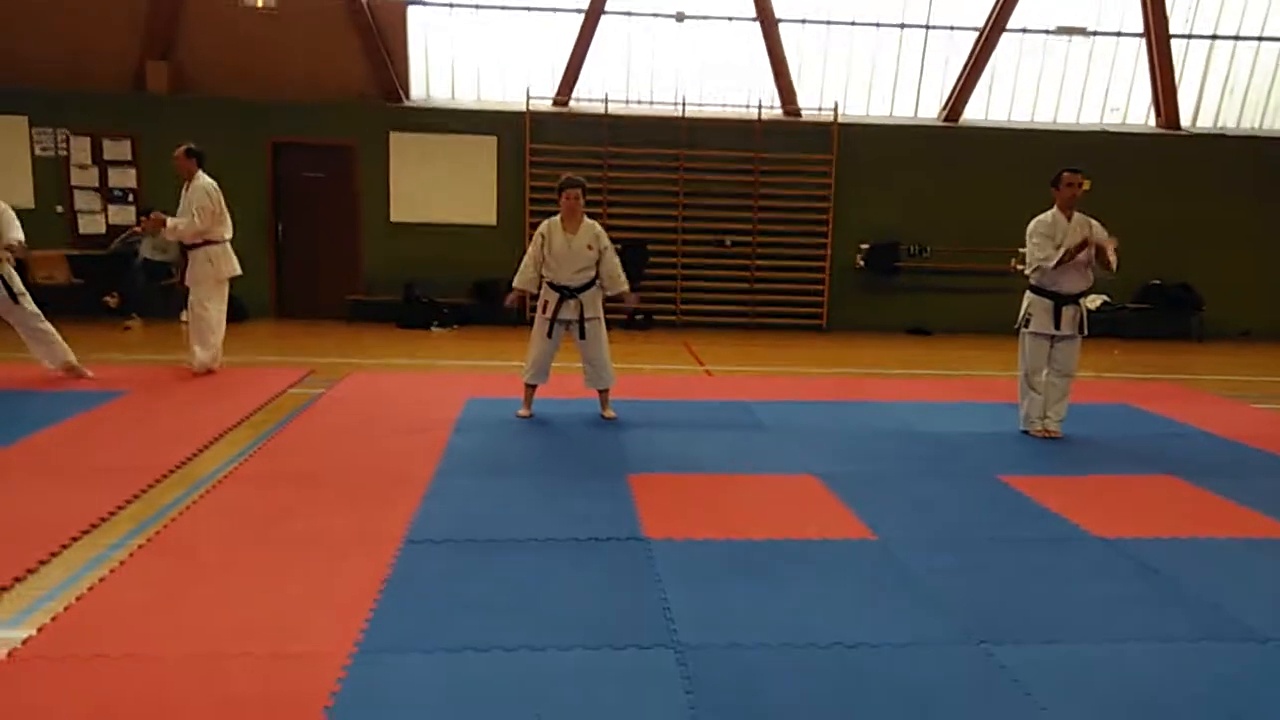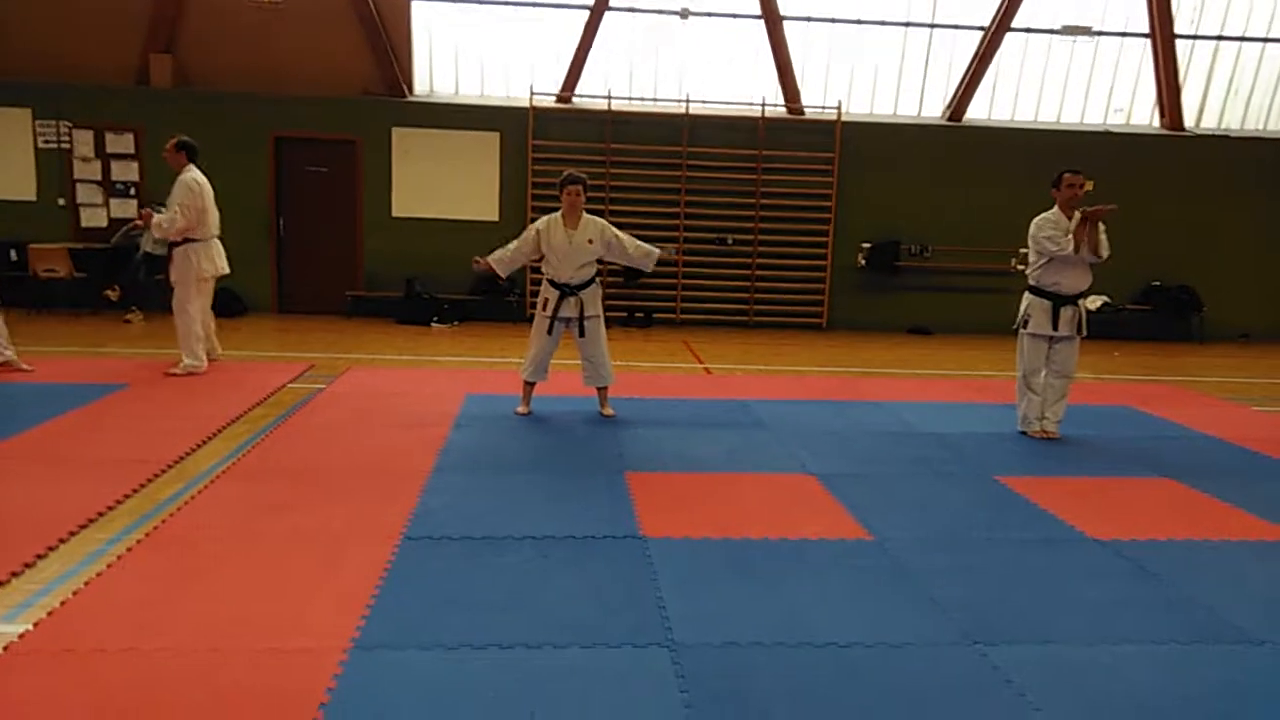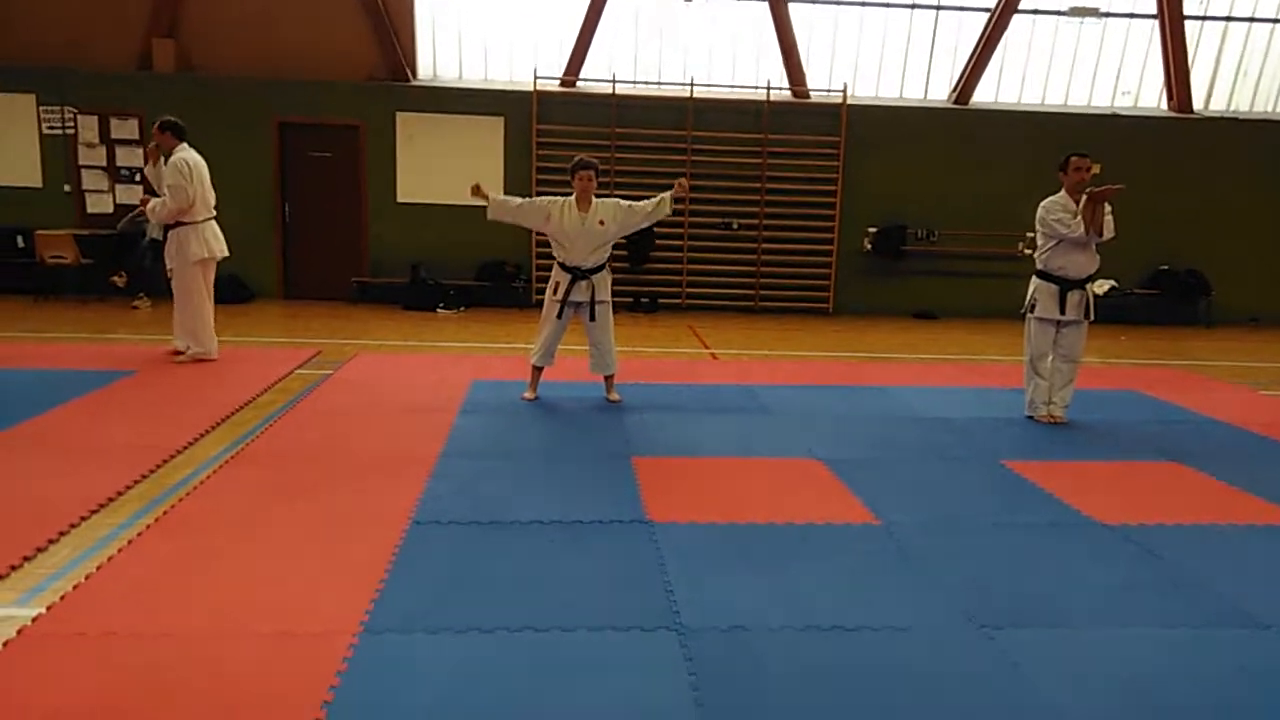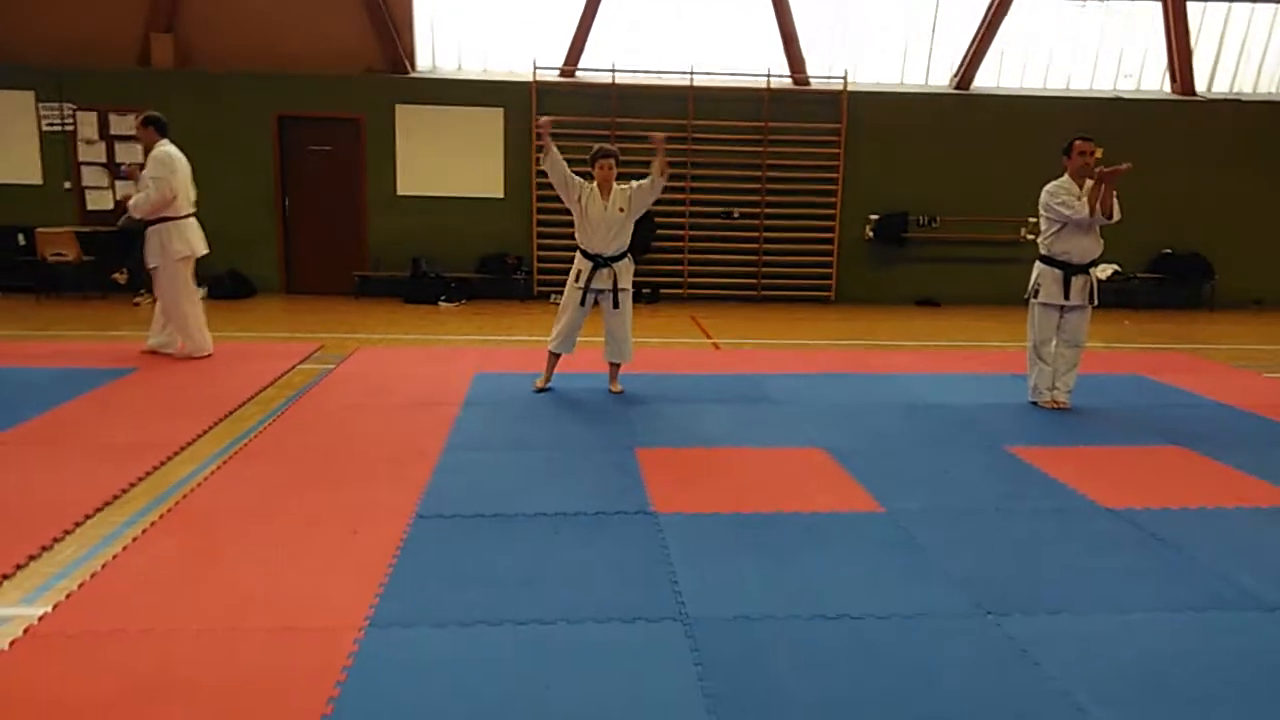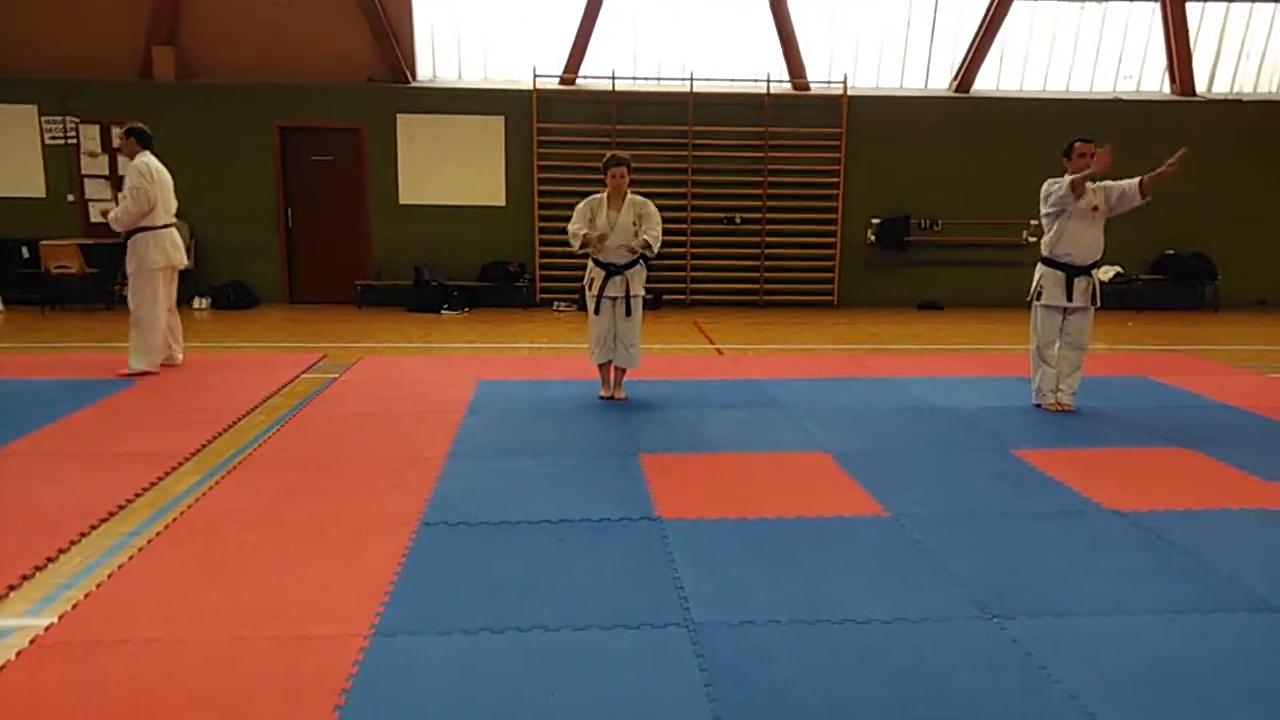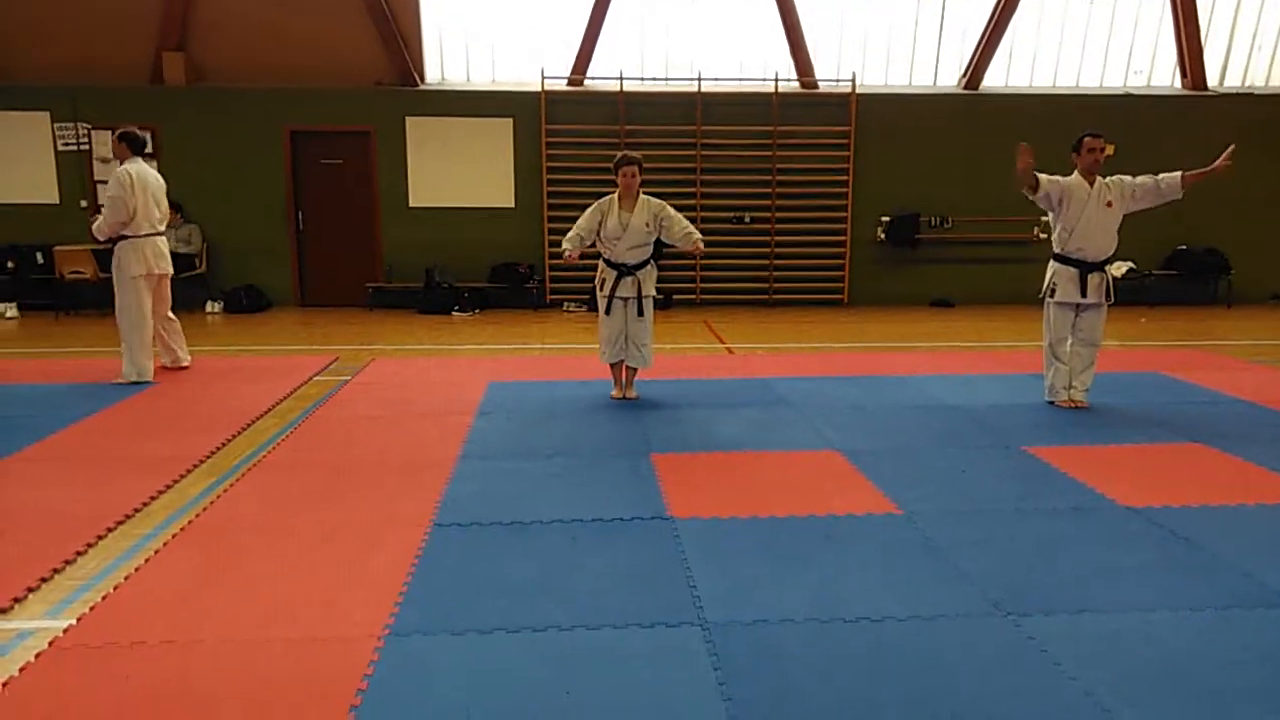
dt=0.4s
person 1, frame 1
left shoulder: (1091, 226)
right shoulder: (1041, 225)
left elbow: (1105, 263)
right elbow: (1047, 261)
left wrist: (1101, 250)
right wrist: (1082, 247)
left hip: (1072, 308)
right hip: (1041, 305)
left knee: (1063, 370)
right knee: (1034, 368)
left ankle: (1052, 420)
right ankle: (1033, 421)
person 1, frame 2
left shoulder: (1091, 224)
right shoulder: (1042, 223)
left elbow: (1095, 255)
right elbow: (1068, 251)
left wrist: (1093, 223)
right wrist: (1083, 222)
left hip: (1071, 308)
right hip: (1040, 305)
left knee: (1062, 370)
right knee: (1032, 368)
left ankle: (1050, 422)
right ankle: (1031, 422)
person 1, frame 3
left shoulder: (1098, 206)
right shoulder: (1050, 207)
left elbow: (1098, 235)
right elbow: (1078, 233)
left wrist: (1098, 203)
right wrist: (1090, 202)
left hip: (1078, 292)
right hip: (1048, 289)
left knee: (1069, 356)
right knee: (1039, 353)
left ankle: (1057, 406)
right ankle: (1038, 406)
person 1, frame 4
left shoulder: (1099, 189)
right shoulder: (1053, 191)
left elbow: (1107, 217)
right elbow: (1081, 215)
left wrist: (1109, 184)
right wrist: (1098, 184)
left hip: (1082, 277)
right hip: (1051, 275)
left knee: (1073, 341)
right knee: (1042, 339)
left ankle: (1061, 392)
right ankle: (1041, 392)
person 1, frame 5
left shoulder: (1104, 191)
right shoulder: (1052, 189)
left elbow: (1137, 192)
right elbow: (1072, 190)
left wrist: (1161, 172)
right wrist: (1094, 173)
left hip: (1083, 280)
right hip: (1053, 277)
left knee: (1075, 343)
right knee: (1045, 341)
left ankle: (1064, 394)
right ankle: (1045, 395)
person 1, frame 6
left shoulder: (1119, 188)
right shoulder: (1061, 187)
left elbow: (1162, 184)
right elbow: (1035, 187)
left wrist: (1211, 170)
right wrist: (1025, 173)
left hip: (1096, 276)
right hip: (1065, 274)
left knee: (1088, 340)
right knee: (1058, 338)
left ankle: (1078, 391)
right ankle: (1057, 391)
person 2, frame 1
left shoulder: (595, 231)
right shoulder: (546, 229)
left elbow: (610, 265)
right elbow: (531, 263)
left wrist: (624, 293)
right wrist: (519, 292)
left hip: (586, 300)
right hip: (553, 299)
left knee: (597, 354)
right knee: (539, 353)
left ankle: (605, 405)
right ankle: (527, 404)
person 2, frame 2
left shoulder: (598, 227)
right shoulder: (545, 226)
left elbow: (627, 247)
right elbow: (519, 249)
left wrist: (656, 255)
right wrist: (488, 263)
left hip: (586, 297)
right hip: (553, 295)
left knee: (595, 351)
right knee: (539, 350)
left ankle: (604, 403)
right ankle: (525, 401)
person 2, frame 3
left shoulder: (613, 209)
right shoulder: (554, 207)
left elbow: (645, 210)
right elbow: (521, 207)
left wrist: (672, 194)
right wrist: (488, 198)
left hip: (596, 282)
right hip: (564, 280)
left knee: (602, 338)
right knee: (548, 334)
left ankle: (610, 388)
right ankle: (532, 386)
person 2, frame 4
left shoulder: (630, 194)
right shoulder: (580, 192)
left elbow: (656, 182)
right elbow: (557, 170)
left wrist: (660, 153)
right wrist: (547, 139)
left hip: (617, 271)
right hip: (585, 268)
left knee: (619, 328)
right knee: (567, 322)
left ankle: (614, 378)
right ankle: (547, 375)
person 2, frame 5
left shoulder: (643, 206)
right shoulder: (592, 204)
left elbow: (653, 232)
right elbow: (576, 229)
left wrist: (641, 246)
right wrist: (590, 239)
left hip: (630, 277)
right hip: (599, 276)
left knee: (627, 334)
right knee: (600, 334)
left ankle: (618, 384)
right ankle: (605, 383)
person 2, frame 6
left shoulder: (655, 208)
right shoulder: (602, 207)
left elbow: (679, 227)
right elbow: (580, 231)
left wrist: (695, 241)
right wrist: (570, 249)
left hip: (640, 278)
right hip: (610, 277)
left knee: (639, 334)
right knee: (612, 333)
left ankle: (630, 384)
right ankle: (617, 384)
person 3, frame 1
left shoulder: (205, 186)
right shoulder: (189, 187)
left elbow: (198, 224)
left wrist: (166, 223)
right wrist: (160, 224)
left hip: (211, 255)
right hip: (200, 255)
left knee: (205, 307)
right knee: (199, 307)
left ankle: (205, 360)
right ankle: (206, 358)
person 3, frame 2
left shoulder: (187, 181)
right shoulder: (193, 178)
left elbow: (183, 221)
left wrist: (155, 220)
right wrist: (158, 218)
left hip: (194, 252)
right hip: (201, 250)
left knee: (188, 307)
right knee: (200, 306)
left ankle: (193, 362)
right ankle: (209, 349)
person 3, frame 3
left shoulder: (178, 161)
right shoulder: (192, 157)
left elbow: (176, 203)
left wrist: (151, 205)
left hip: (190, 235)
right hip: (203, 231)
left knee: (191, 296)
right knee: (193, 294)
left ankle: (202, 348)
right ankle: (187, 342)
person 3, frame 4
left shoulder: (160, 155)
right shoulder: (172, 153)
left elbow: (159, 196)
left wrist: (132, 203)
right wrist: (140, 178)
left hip: (170, 231)
right hip: (177, 229)
left knee: (179, 293)
right knee: (168, 291)
left ankle: (198, 345)
right ankle: (164, 341)
person 3, frame 5
left shoulder: (139, 166)
right shoulder: (157, 166)
left elbow: (137, 206)
left wrist: (113, 217)
right wrist: (121, 217)
left hip: (149, 242)
right hip: (165, 238)
left knee: (144, 304)
right knee: (163, 303)
left ankle: (144, 362)
right ankle: (169, 353)
person 3, frame 6
left shoulder: (123, 174)
right shoulder: (154, 174)
left elbow: (116, 216)
left wrist: (98, 227)
left hip: (134, 249)
right hip: (156, 245)
left knee: (134, 314)
right knee: (160, 309)
left ankle: (137, 371)
right ankle: (177, 357)
